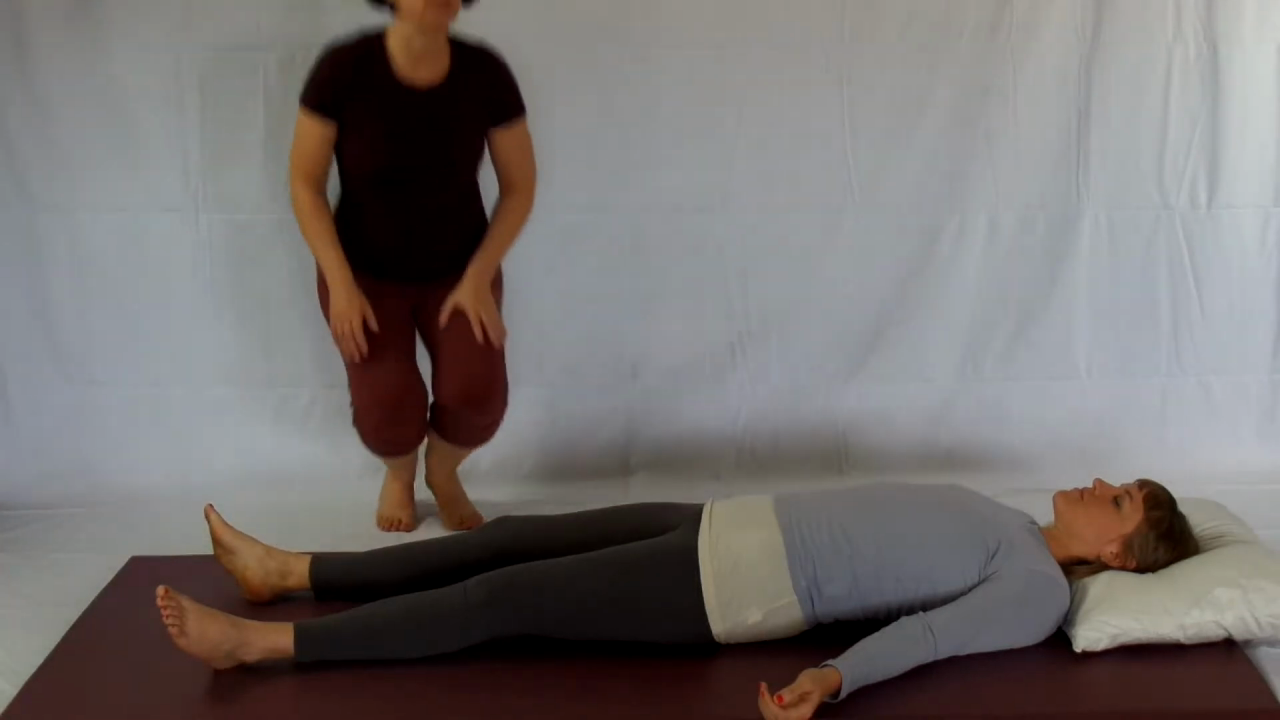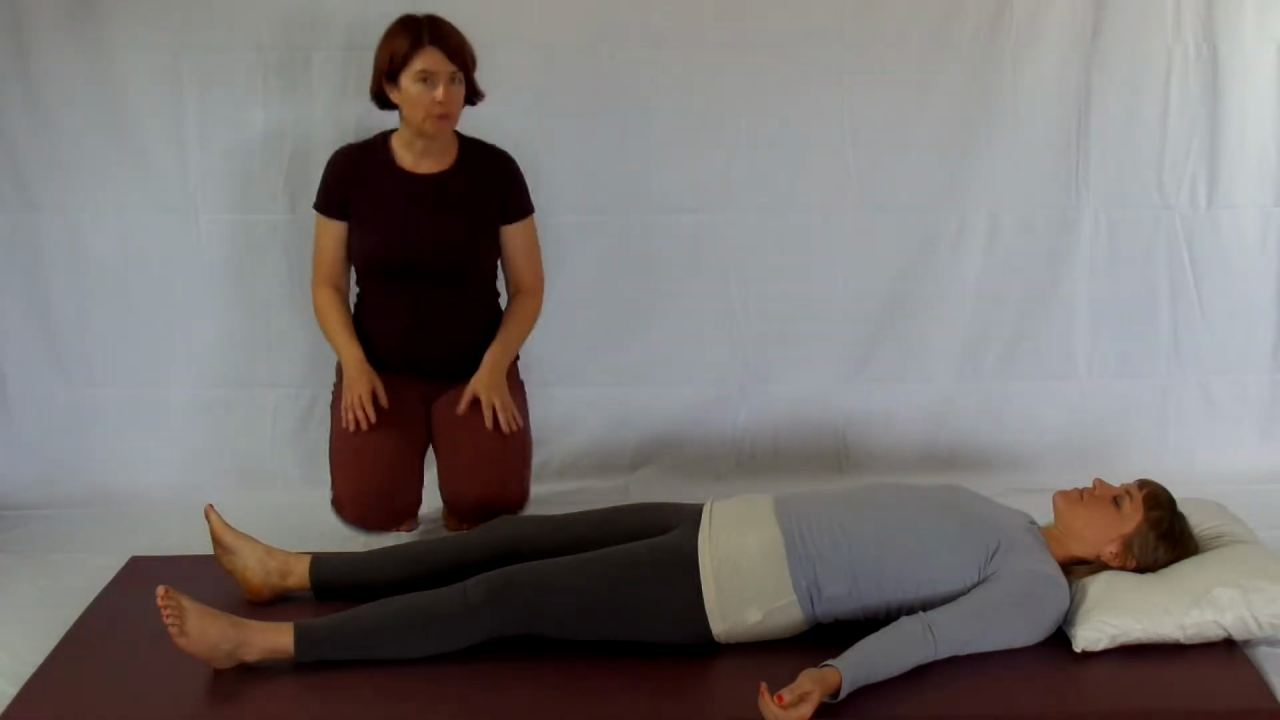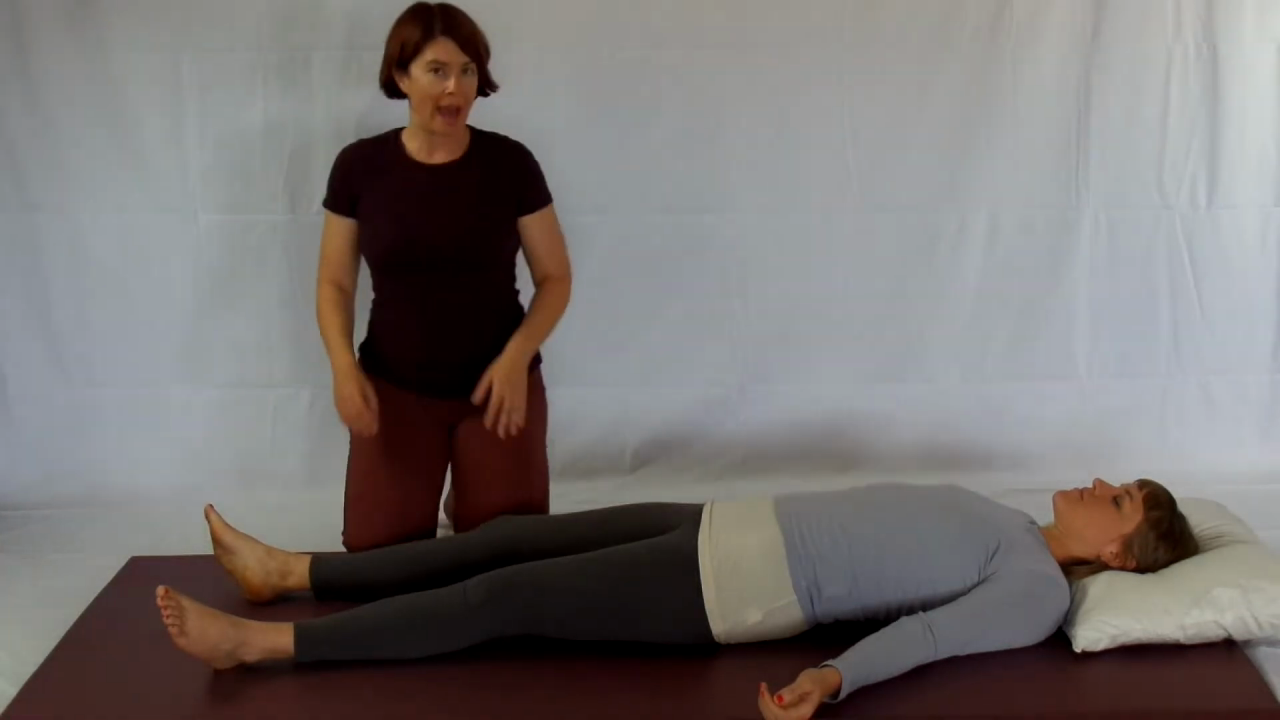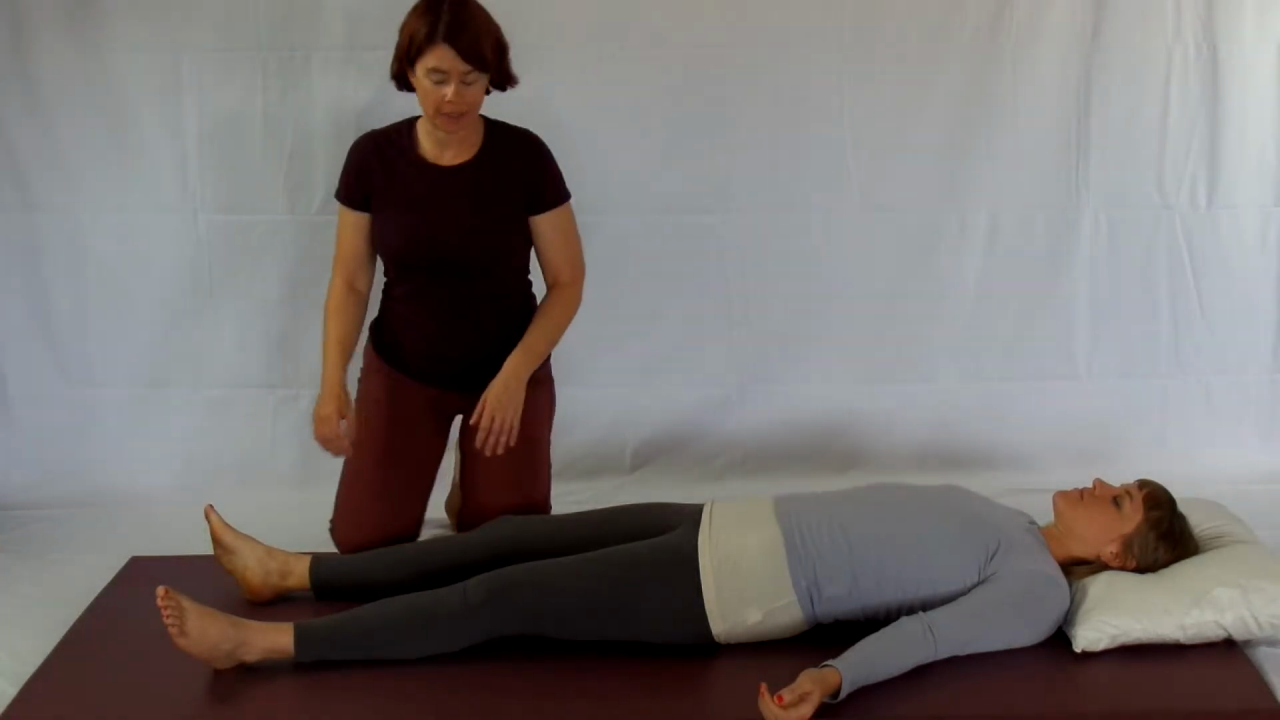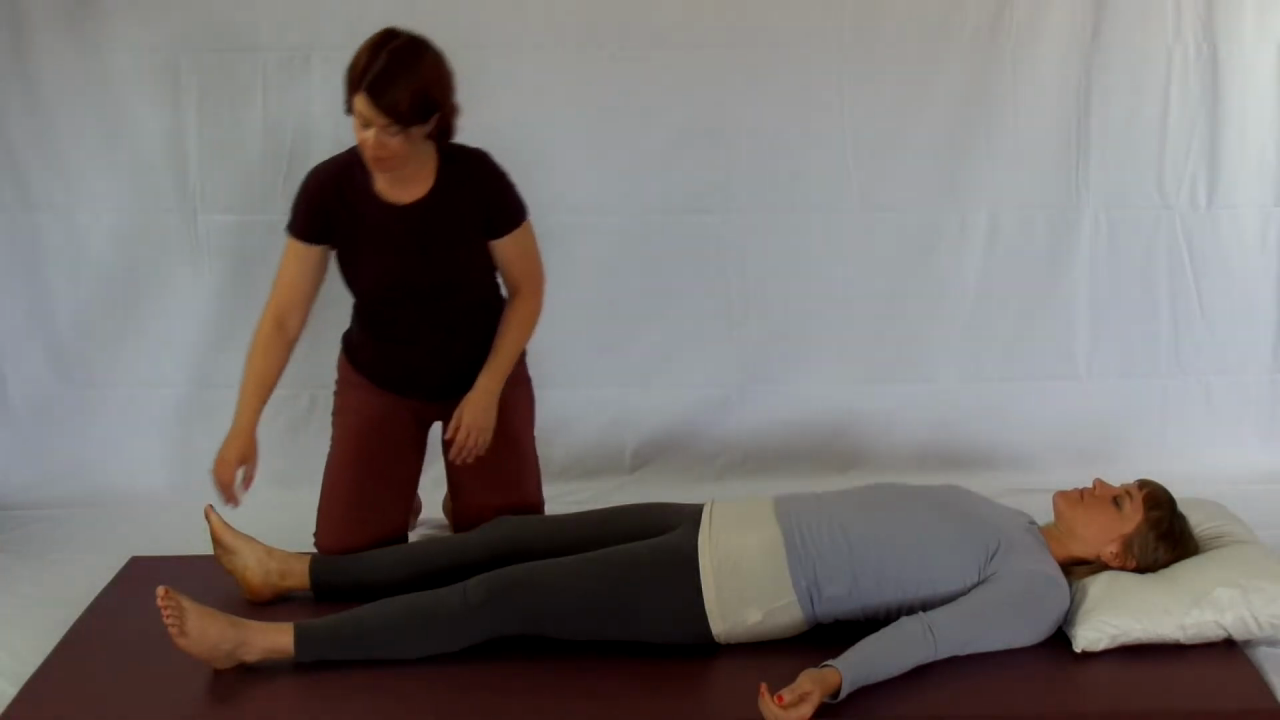
dt=0.3s
person 1, frame 1
left shoulder: (1039, 594)
right shoulder: (1011, 529)
left elbow: (929, 630)
left hip: (738, 589)
right hip: (733, 528)
left knee: (503, 601)
right knee: (508, 541)
right ankle: (285, 569)
person 1, frame 2
left shoulder: (1038, 592)
right shoulder: (1009, 530)
left elbow: (929, 630)
left hip: (738, 589)
right hip: (735, 526)
left knee: (503, 598)
right knee: (511, 537)
right ankle: (288, 569)
person 1, frame 3
left shoulder: (1038, 593)
right shoulder: (1012, 529)
left elbow: (928, 632)
left hip: (739, 591)
right hip: (732, 529)
left knee: (502, 600)
right knee: (509, 538)
right ankle: (286, 570)
person 1, frame 4
left shoulder: (1037, 593)
right shoulder: (1010, 529)
left elbow: (928, 631)
left hip: (740, 590)
right hip: (732, 526)
left knee: (501, 599)
right knee: (508, 539)
right ankle: (287, 569)
person 1, frame 5
left shoulder: (1039, 594)
right shoulder: (1013, 528)
left elbow: (929, 633)
left hip: (738, 591)
right hip: (732, 529)
left knee: (502, 601)
right knee: (509, 538)
right ankle: (290, 571)
person 2, frame 1
left shoulder: (485, 73)
right shoulder: (343, 70)
left elbow: (520, 187)
right elbow: (304, 183)
left wrist: (476, 279)
right wrist: (339, 284)
left hip: (458, 274)
right hip: (367, 275)
left knee: (477, 398)
right knee: (385, 414)
left ankle: (443, 472)
right ankle: (400, 476)
person 2, frame 2
left shoulder: (494, 171)
right shoulder: (350, 170)
left elbow: (528, 288)
right elbow: (327, 284)
left wrist: (493, 367)
right wrist: (354, 364)
left hip: (471, 369)
right hip: (383, 370)
left knee: (489, 499)
right knee: (369, 506)
left ankle: (458, 497)
right ankle: (401, 476)
person 2, frame 3
left shoulder: (509, 163)
right shoulder: (359, 167)
left elbow: (555, 279)
right elbow: (334, 284)
left wrist: (517, 355)
right wrist: (344, 368)
left hip: (494, 378)
right hip: (395, 385)
right knee: (377, 543)
left ankle: (467, 487)
right ankle: (426, 477)
person 2, frame 4
left shoulder: (524, 158)
right shoulder: (373, 157)
left elbow: (567, 283)
right elbow: (349, 282)
left wrist: (514, 375)
right wrist: (332, 382)
left hip: (503, 373)
right hip: (401, 371)
right knee: (364, 539)
left ankle: (470, 485)
right ankle: (414, 472)
person 2, frame 5
left shoulder: (478, 179)
right shoulder: (327, 189)
left elbow: (527, 290)
right elbow: (284, 316)
left wrist: (487, 391)
right wrist: (244, 428)
left hip: (482, 374)
right hip: (378, 383)
right knee: (348, 548)
left ankle: (461, 497)
right ankle: (398, 493)
